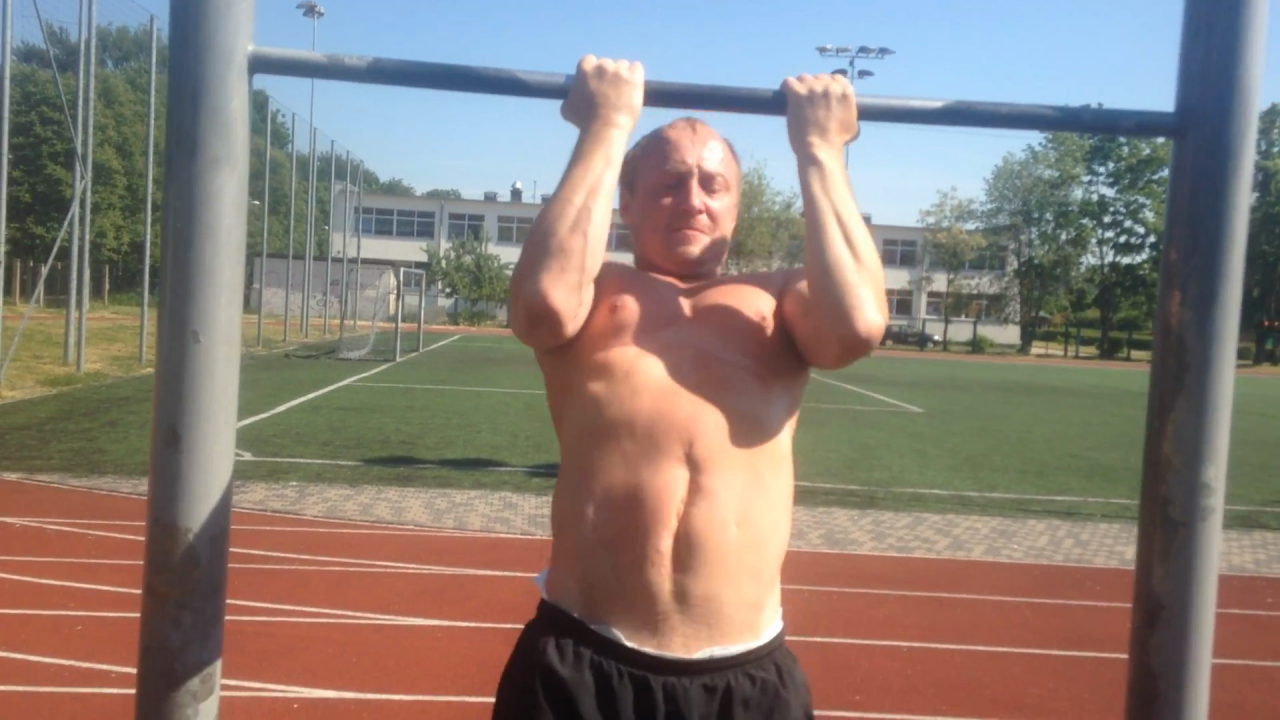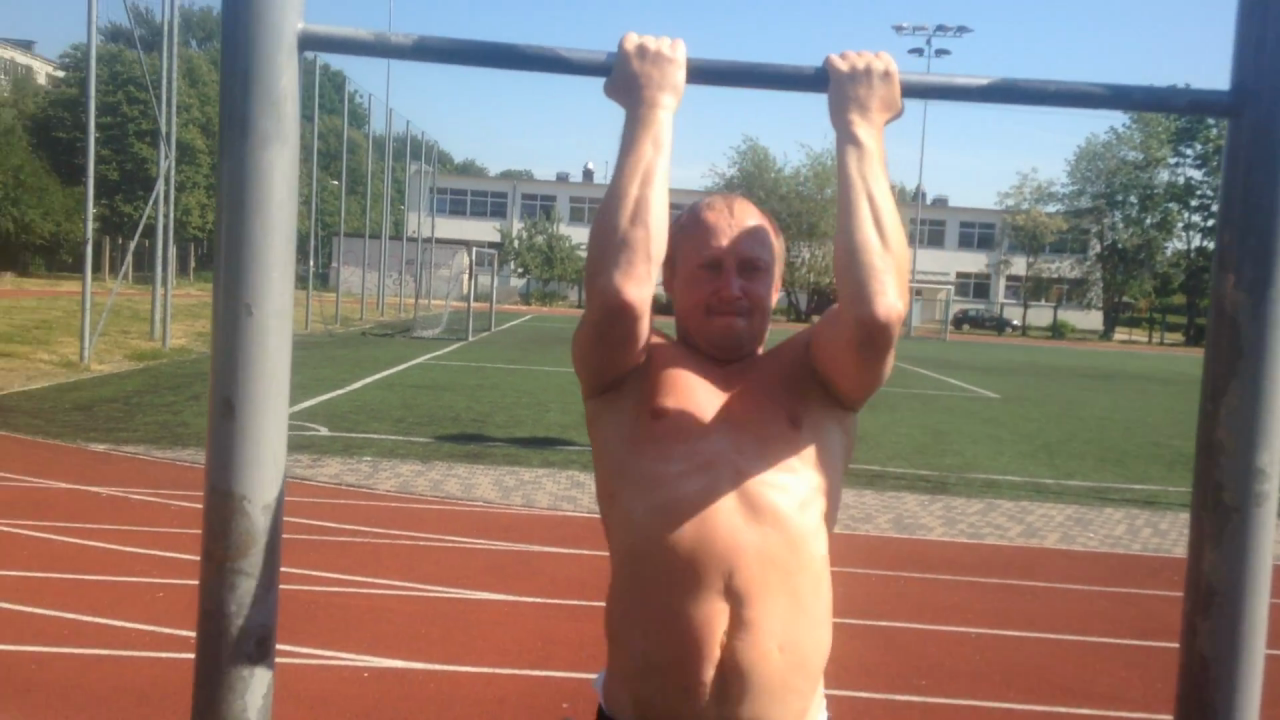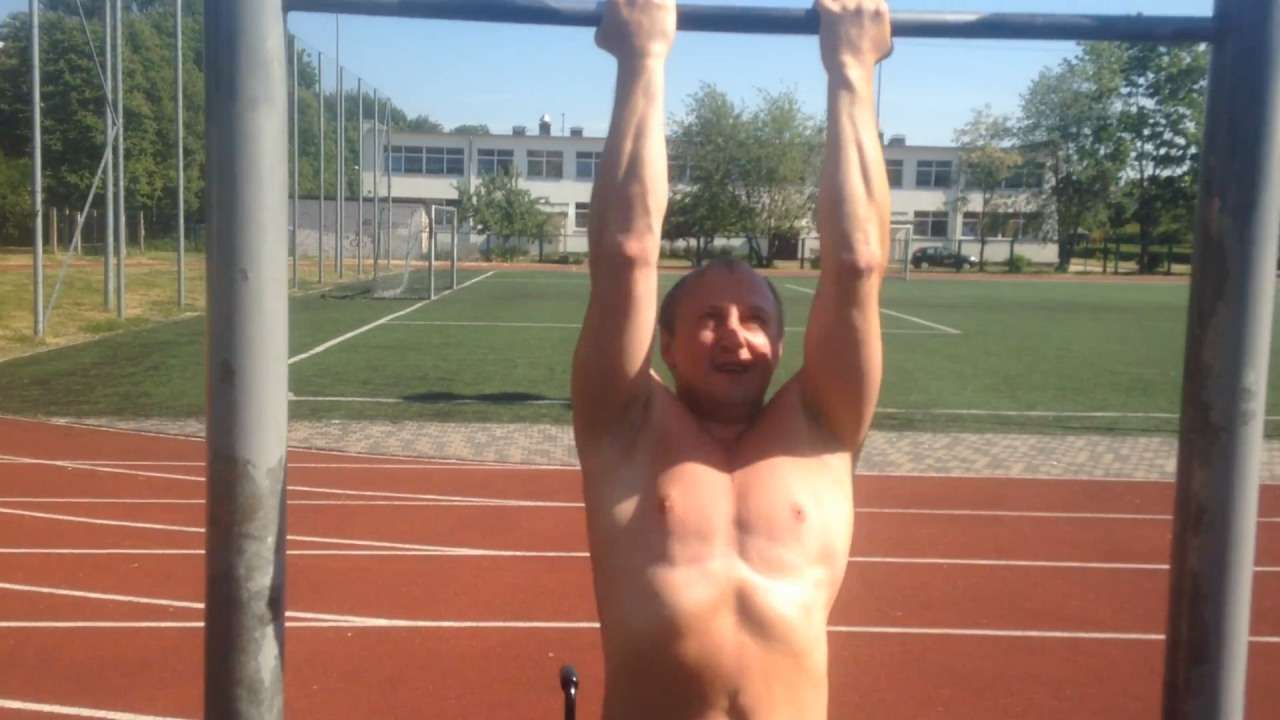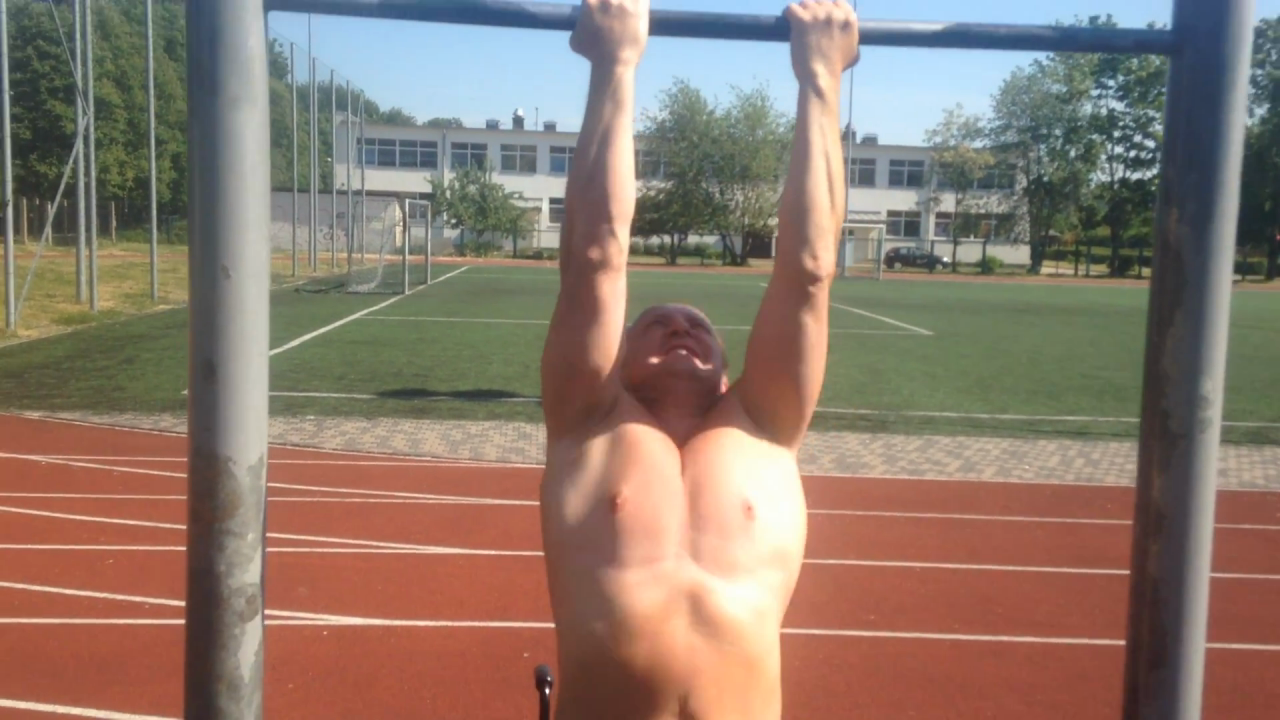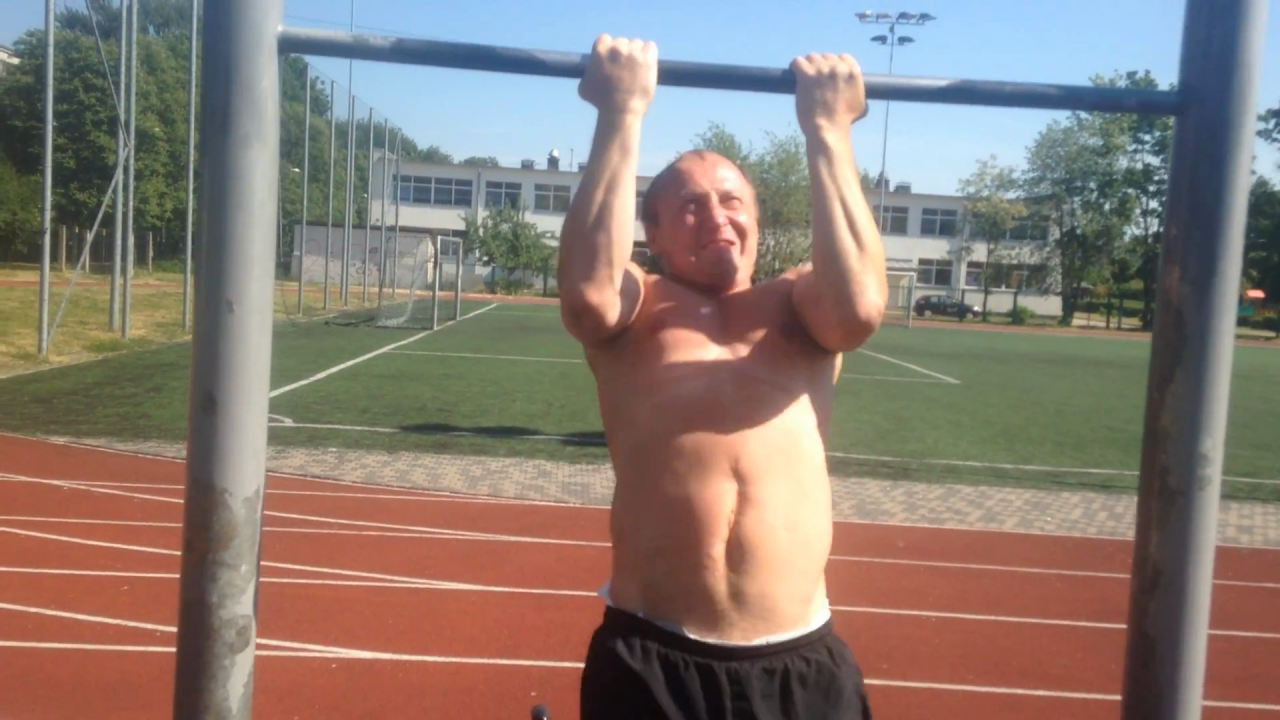
dt=0.5s
person 1, frame 1
left shoulder: (774, 304)
right shoulder: (592, 297)
left elbow: (858, 324)
right elbow: (545, 300)
left wrist: (819, 149)
right wrist: (607, 126)
person 1, frame 2
left shoulder: (814, 379)
right shoulder: (629, 376)
left elbow: (880, 308)
right elbow: (618, 292)
left wrist: (859, 128)
right wrist: (652, 108)
person 1, frame 3
left shoulder: (815, 440)
right shoulder: (633, 436)
left elbow: (855, 265)
right elbow: (627, 255)
left wrist: (851, 73)
right wrist: (643, 62)
person 1, frame 4
left shoulder: (760, 439)
right shoulder: (596, 437)
left elbow: (807, 269)
right elbow: (595, 259)
left wrist: (819, 79)
right wrist: (616, 67)
person 1, frame 5
left shoulder: (798, 300)
right shoulder: (635, 301)
left elbow: (861, 308)
right elbow: (588, 290)
left wrist: (827, 128)
right wrist: (624, 110)
right hip: (649, 661)
